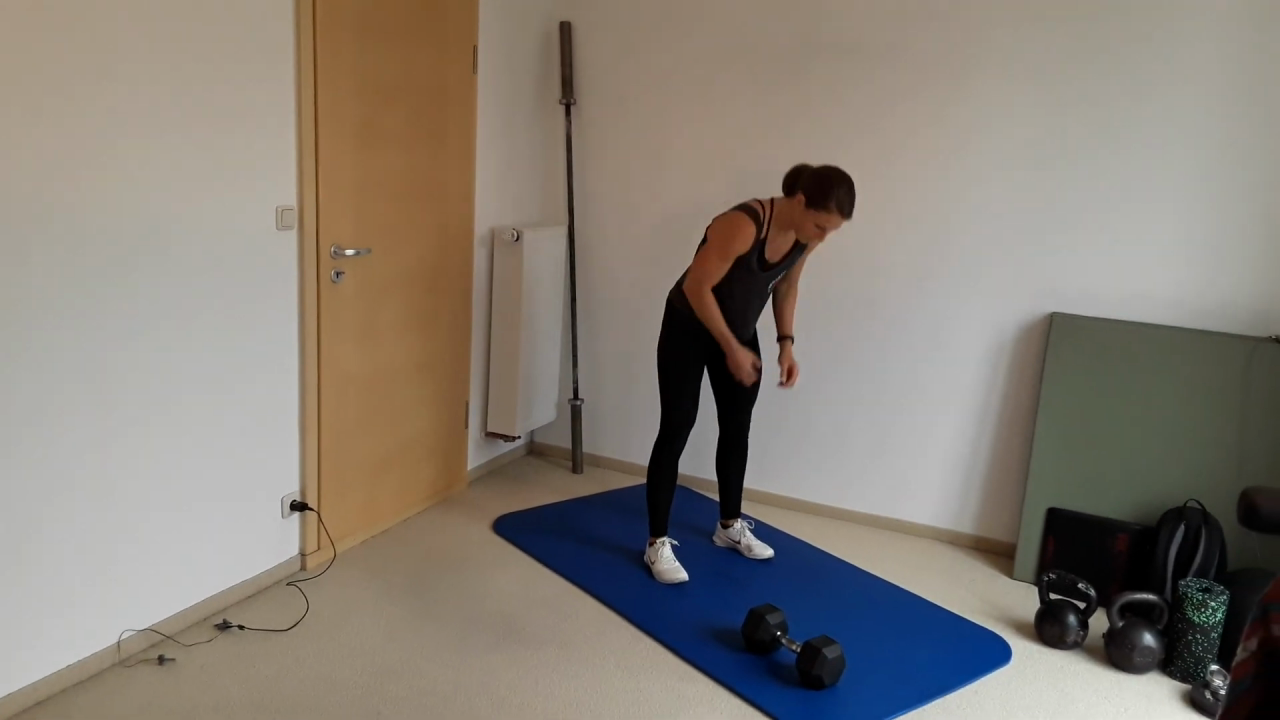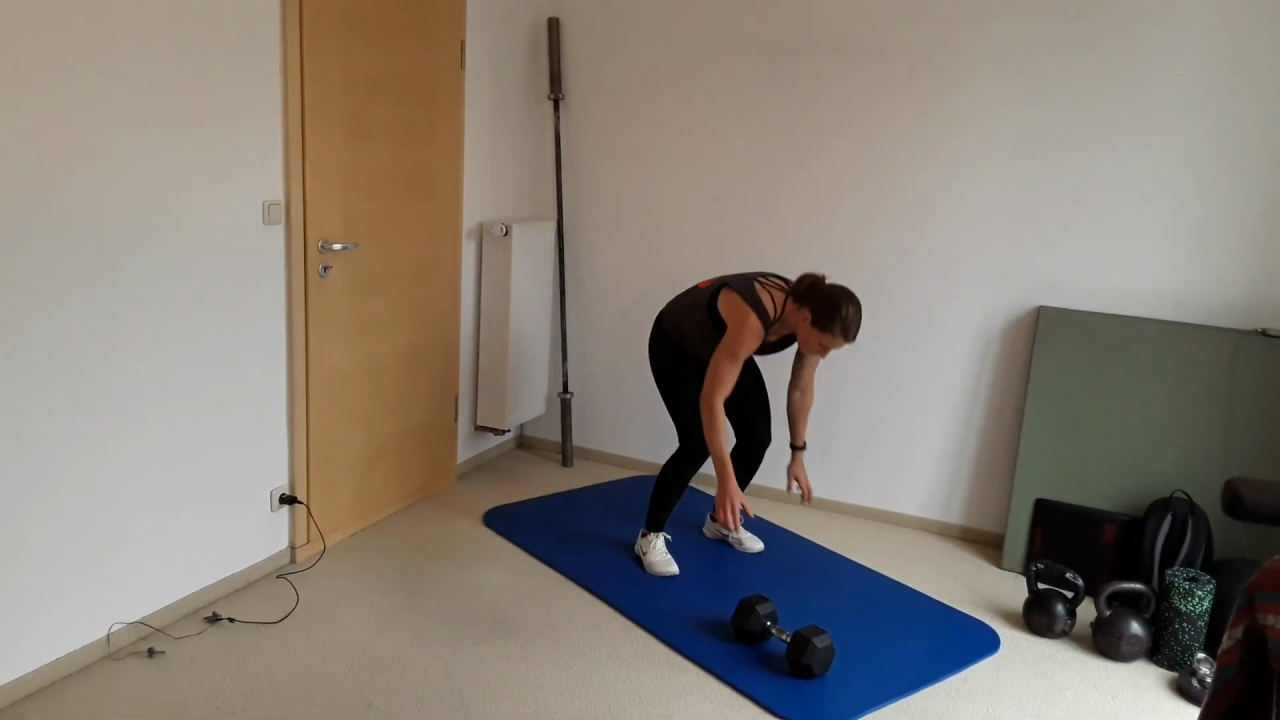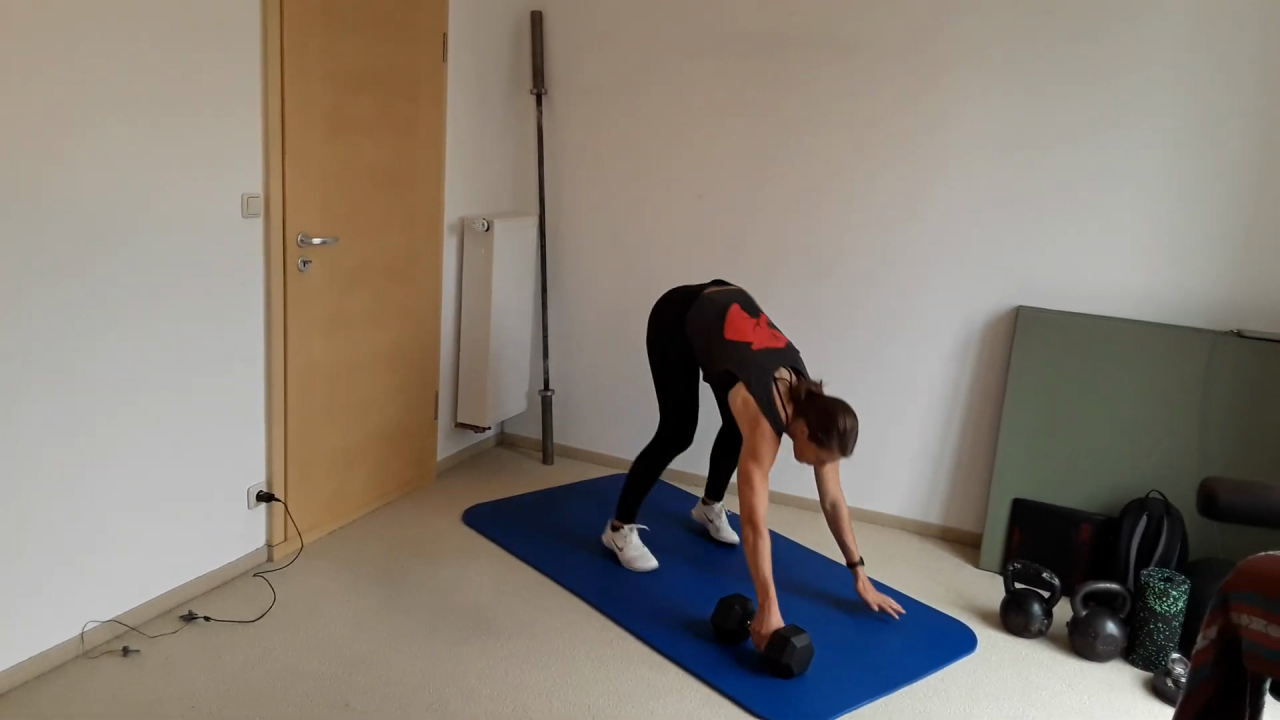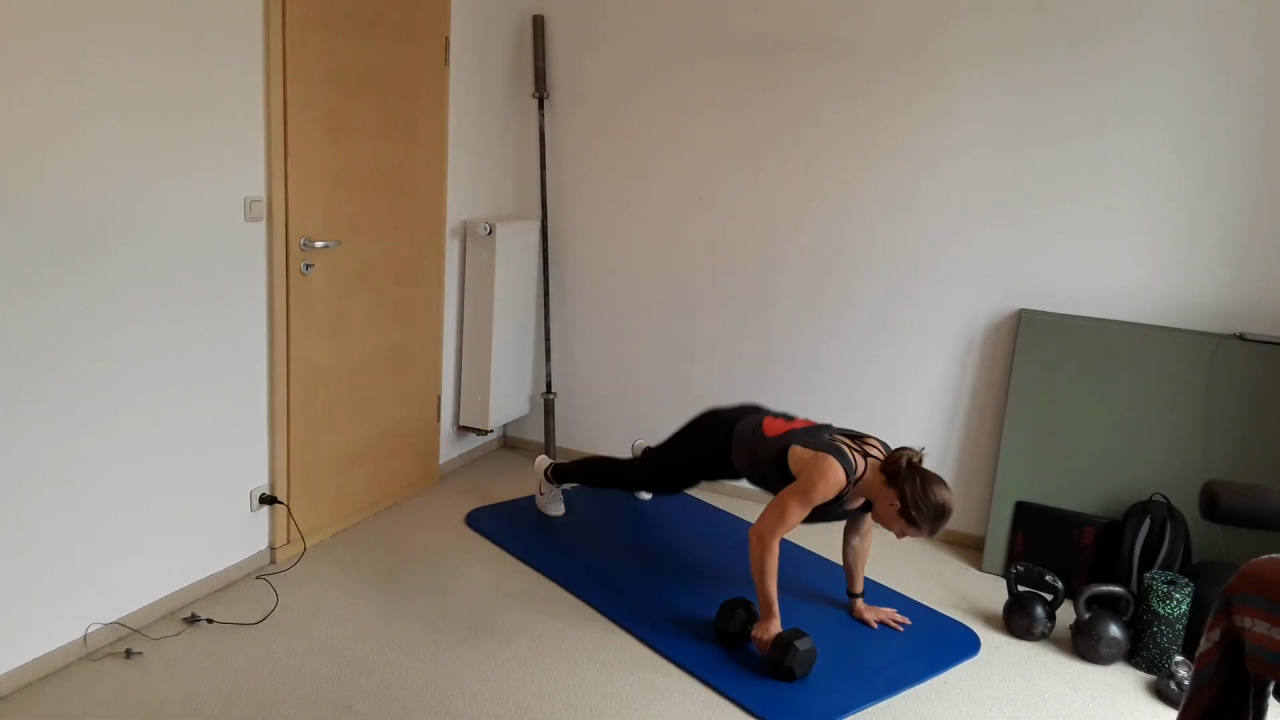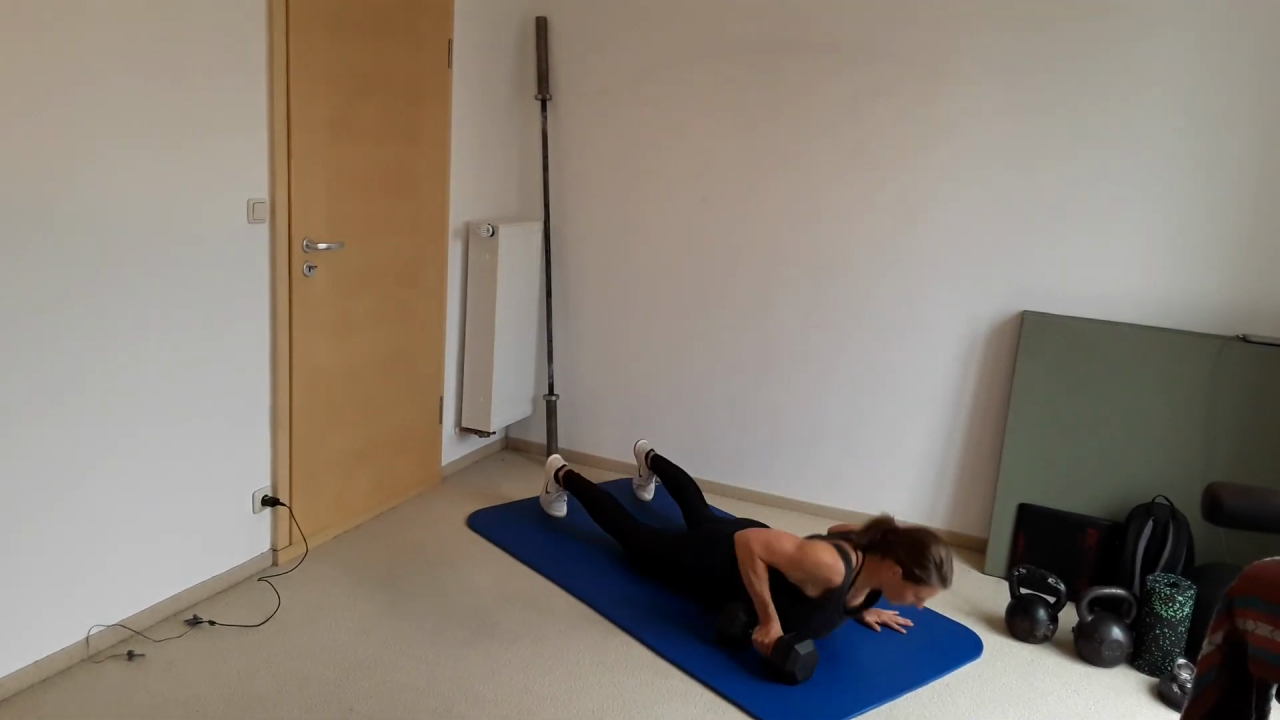
dt=0.3s
person 1, frame 1
left shoulder: (809, 231)
right shoulder: (743, 225)
right elbow: (695, 288)
left wrist: (786, 344)
right wrist: (730, 348)
left hip: (740, 331)
right hip: (689, 324)
left knee: (737, 426)
right knee: (677, 428)
left ankle: (730, 526)
right ankle: (658, 542)
person 1, frame 2
left shoulder: (811, 316)
right shoulder: (754, 317)
left elbow: (800, 387)
right elbow: (710, 398)
left wrist: (797, 454)
right wrist: (726, 480)
left hip: (718, 345)
right hip: (675, 346)
left knee: (758, 439)
right knee: (698, 444)
left ankle: (720, 520)
right ankle: (650, 535)
person 1, frame 3
left shoulder: (813, 406)
right shoulder: (765, 420)
left elbow: (832, 499)
right elbow: (754, 524)
left wrist: (859, 574)
right wrist: (768, 608)
right hip: (678, 318)
right knee: (678, 433)
left ankle: (710, 507)
right ankle: (620, 528)
person 1, frame 4
left shoulder: (883, 471)
right shoulder: (833, 476)
left elbow: (857, 532)
right elbow: (763, 538)
left wrist: (857, 599)
right wrist: (769, 617)
left hip: (756, 430)
right hip: (724, 436)
right knee: (637, 479)
left ankle: (646, 457)
right ankle: (551, 473)
person 1, frame 5
left shoulder: (878, 551)
right shoulder: (830, 567)
right elbow: (747, 544)
left wrist: (862, 607)
right wrist: (768, 621)
left hip: (756, 538)
right hip: (722, 566)
left knee: (701, 516)
right knee: (636, 537)
left ankle: (650, 460)
right ankle: (562, 476)
